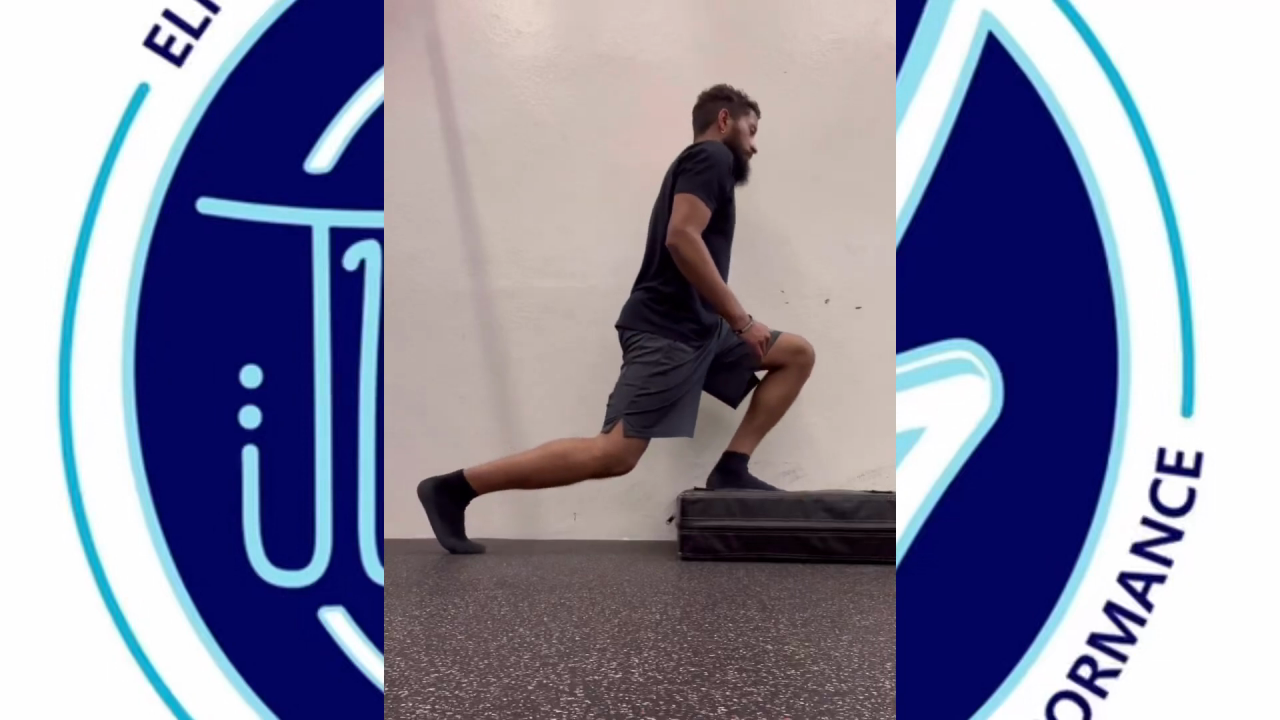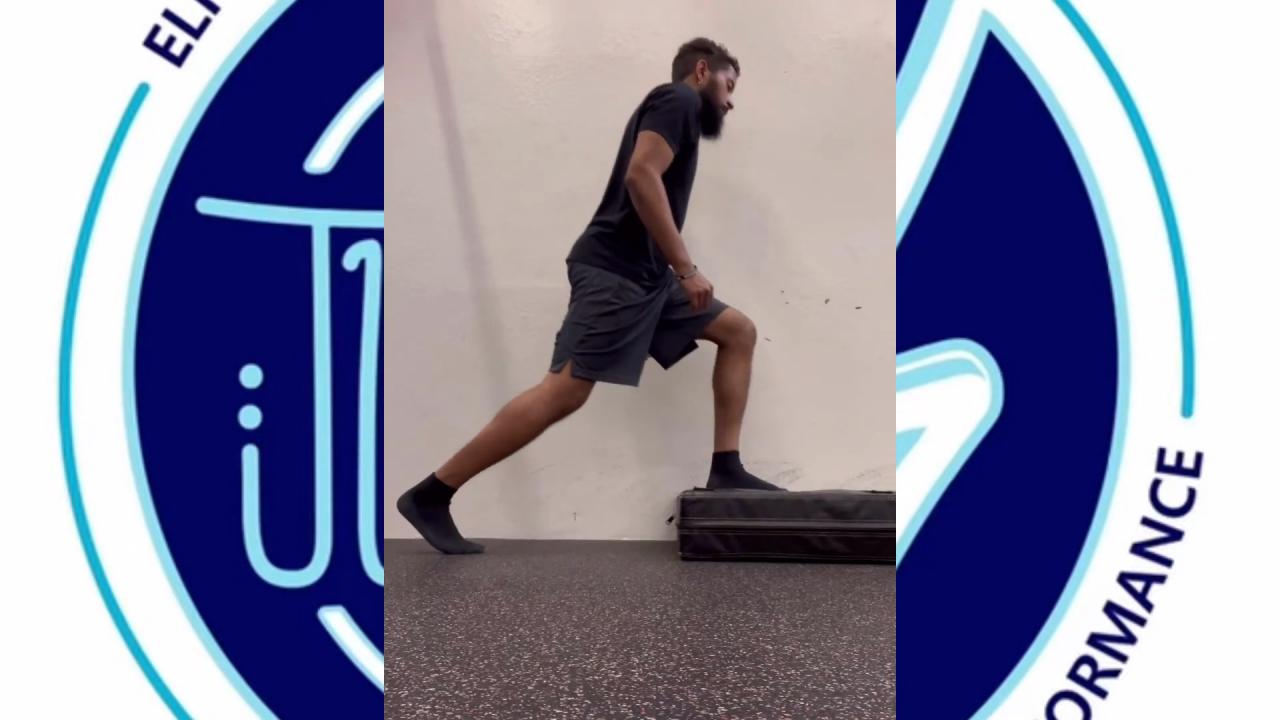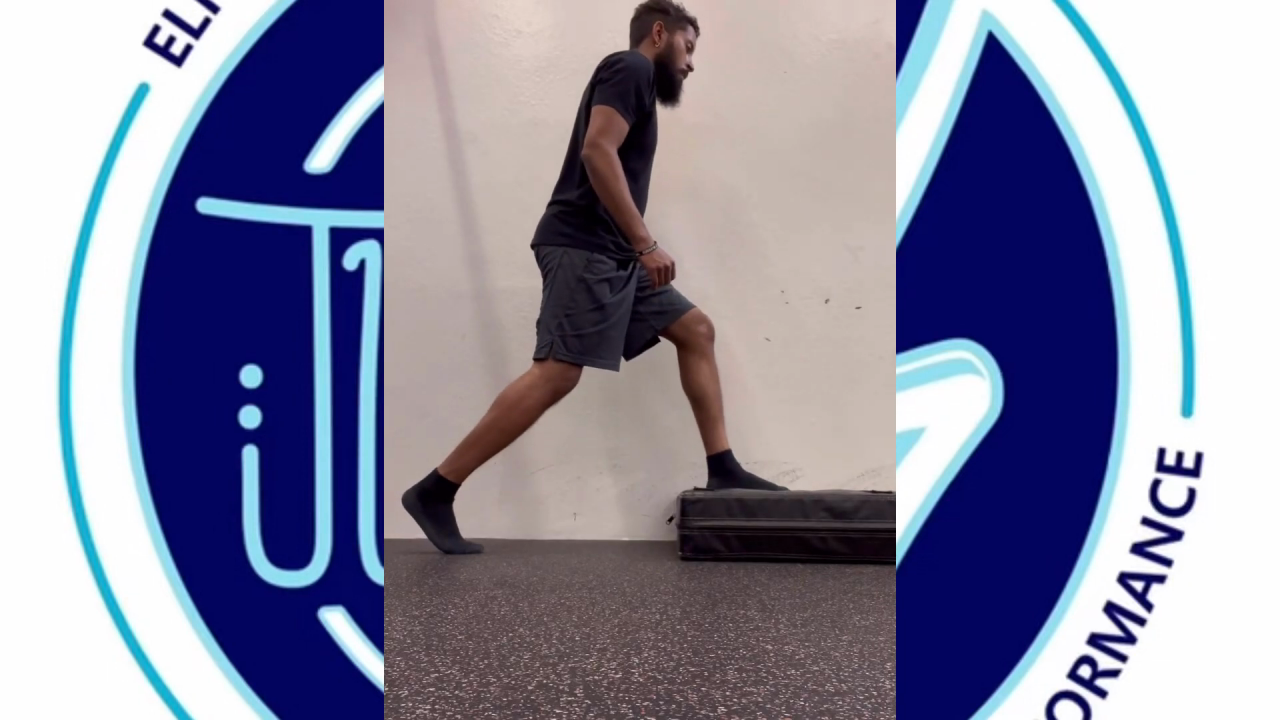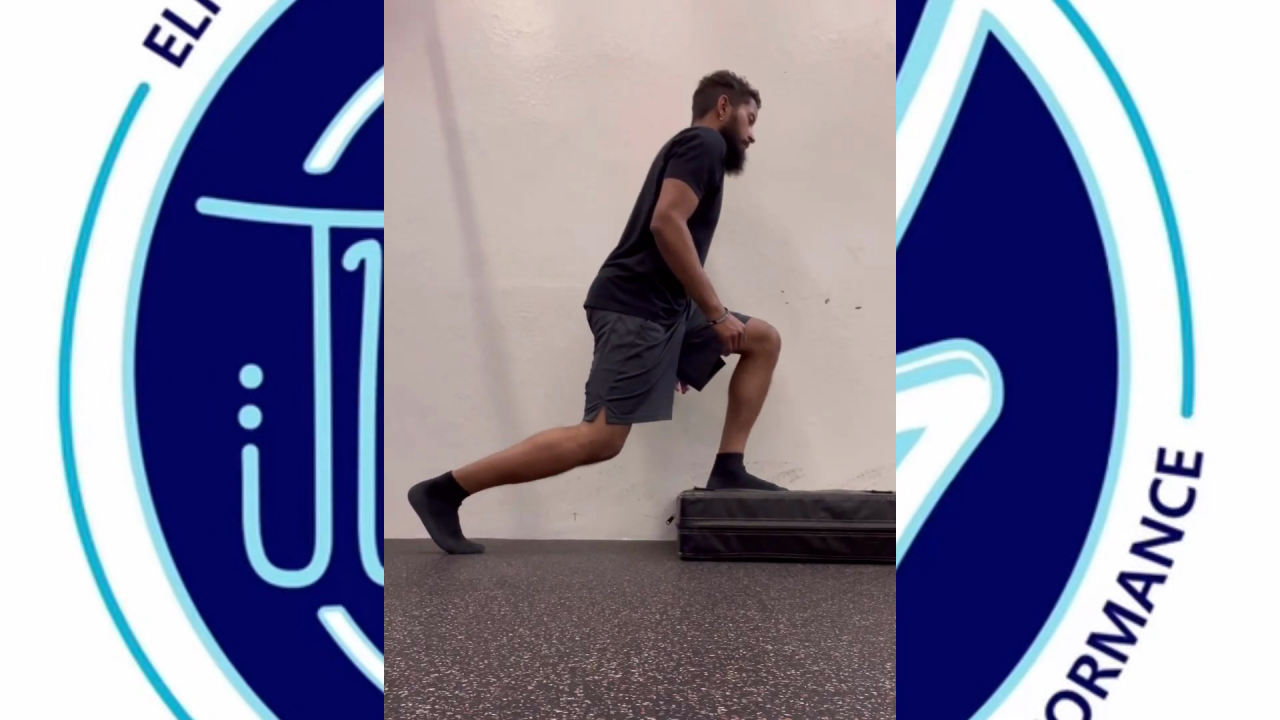
dt=1s
person 1, frame 1
left shoulder: (699, 165)
right shoulder: (711, 157)
right elbow: (682, 238)
right wrist: (741, 319)
left hip: (695, 327)
right hip: (667, 331)
left knee: (798, 354)
right knee: (614, 453)
left ankle: (732, 469)
right ankle: (453, 488)
person 1, frame 2
left shoulder: (677, 112)
right shoulder: (678, 99)
right elbow: (641, 176)
right wrist: (686, 268)
left hip: (648, 273)
right hip: (616, 270)
left knee: (738, 332)
right knee: (566, 390)
left ankle: (726, 470)
right ankle: (429, 495)
person 1, frame 3
left shoulder: (636, 82)
right shoulder: (630, 67)
right elbow: (597, 150)
right wrist: (646, 243)
left hip: (610, 252)
right hip: (583, 246)
left knee: (696, 331)
right knee: (556, 373)
left ankle: (723, 469)
right ankle: (434, 491)
person 1, frame 4
left shoulder: (694, 150)
right shoulder: (703, 142)
right elbow: (666, 223)
left wrist: (672, 351)
right wrist: (716, 311)
left hip: (661, 307)
right hip: (636, 308)
left knee: (764, 340)
right knee: (600, 439)
left ankle: (728, 471)
right ankle: (443, 491)
